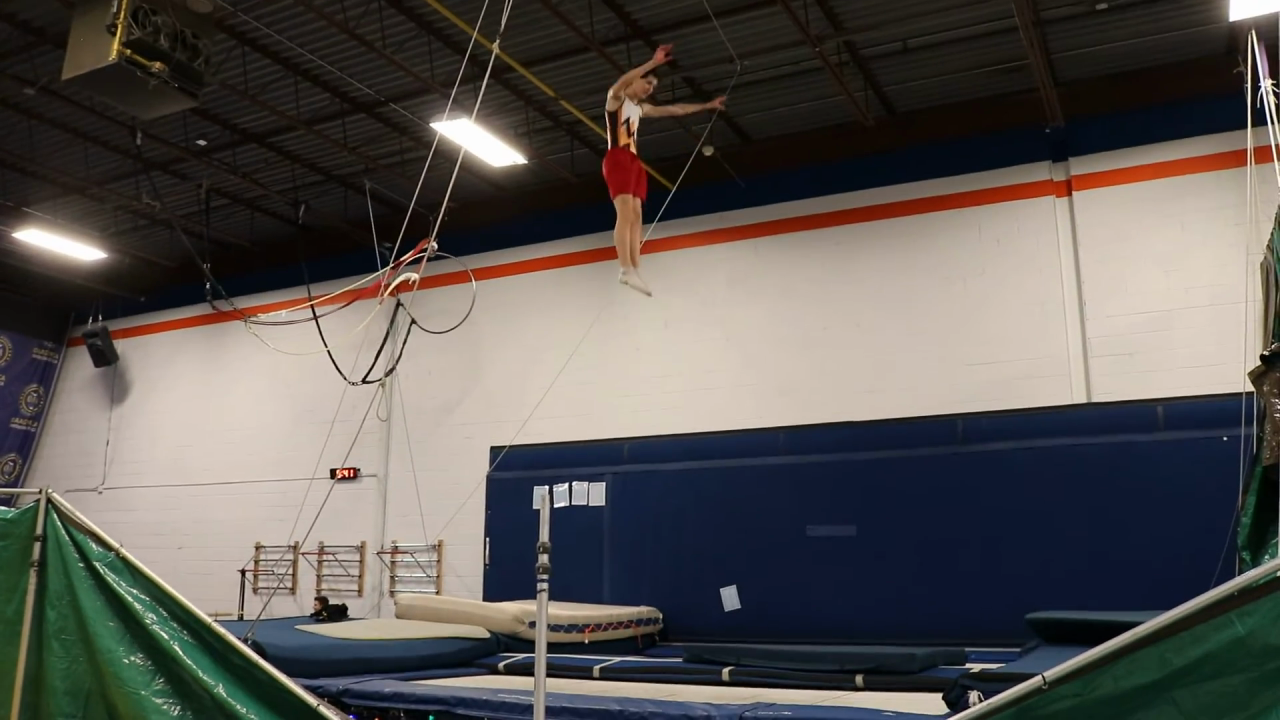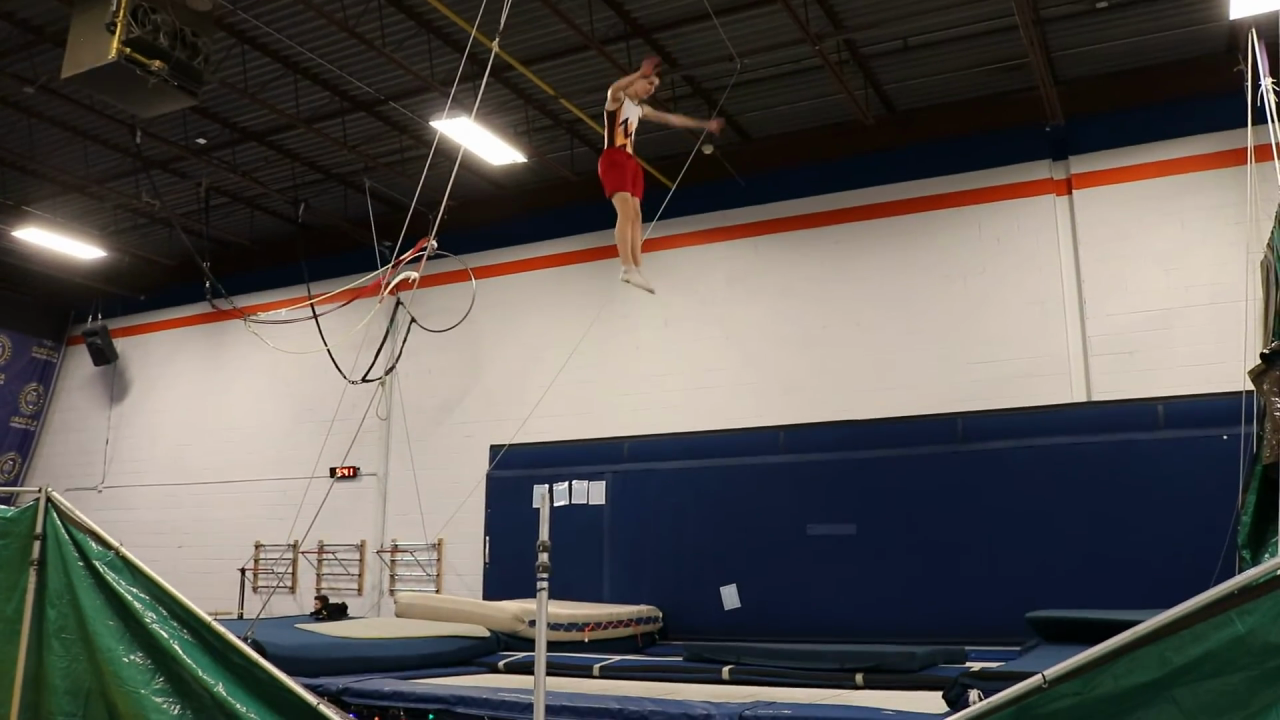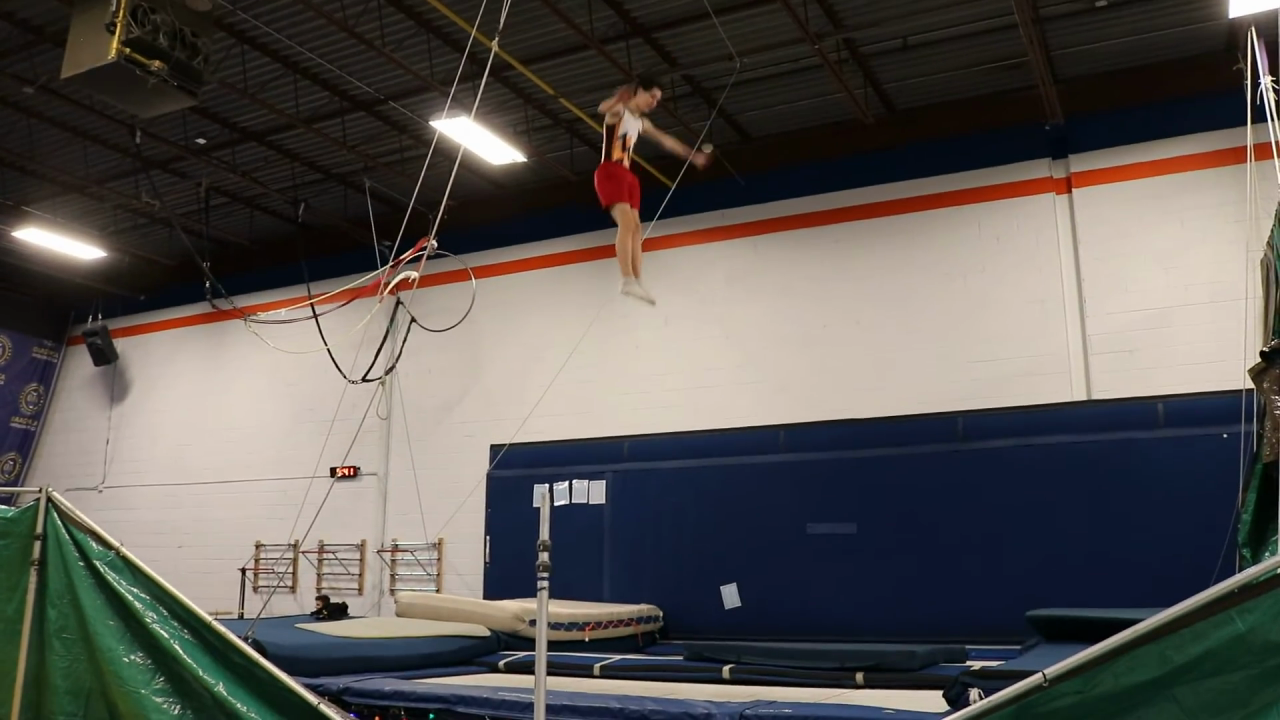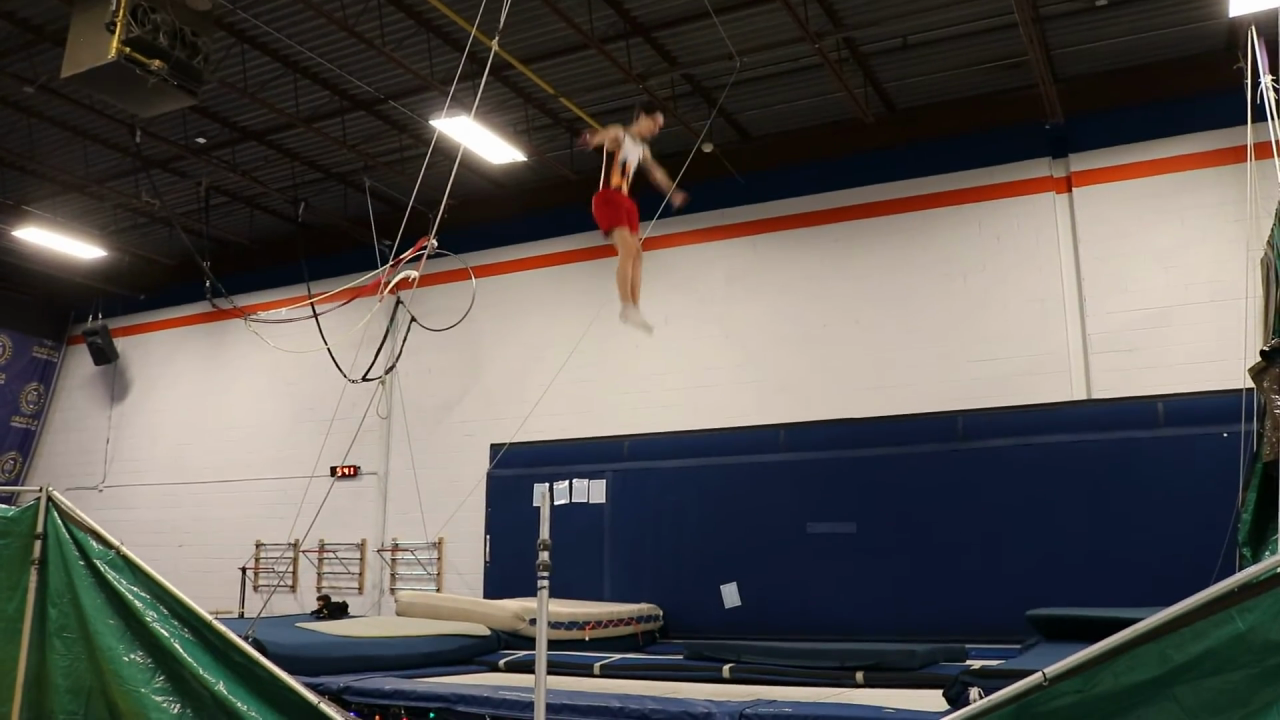
dt=0.1s
person 1, frame 1
left shoulder: (639, 107)
right shoulder: (616, 96)
left elbow: (673, 110)
right elbow: (624, 80)
left wrist: (706, 106)
right wrist: (651, 63)
left hip: (633, 162)
right hip: (617, 159)
left knee: (635, 217)
right knee: (626, 214)
left ankle: (634, 270)
right ankle: (627, 269)
person 1, frame 2
left shoulder: (640, 109)
right shoulder: (616, 97)
left elbow: (671, 119)
right elbow: (617, 85)
left wrist: (704, 124)
right wrist: (640, 73)
left hip: (630, 161)
right hip: (614, 159)
left knee: (635, 215)
right knee: (626, 213)
left ankle: (637, 270)
right ankle: (628, 268)
person 1, frame 3
left shoulder: (643, 123)
right shoulder: (619, 109)
left elbow: (666, 141)
right elbow: (606, 107)
left wrist: (693, 155)
right wrist: (618, 98)
left hip: (626, 174)
right hip: (610, 172)
left knee: (634, 229)
right knee: (628, 226)
left ankle: (635, 282)
right ankle: (628, 281)
person 1, frame 4
left shoulder: (642, 149)
right shoulder: (618, 134)
left elbow: (656, 172)
right elbow: (599, 138)
left wrist: (673, 193)
right wrist: (593, 138)
left hip: (624, 202)
right hip: (608, 199)
left knee: (636, 254)
right knee: (628, 250)
left ankle: (633, 309)
right ankle: (628, 308)
